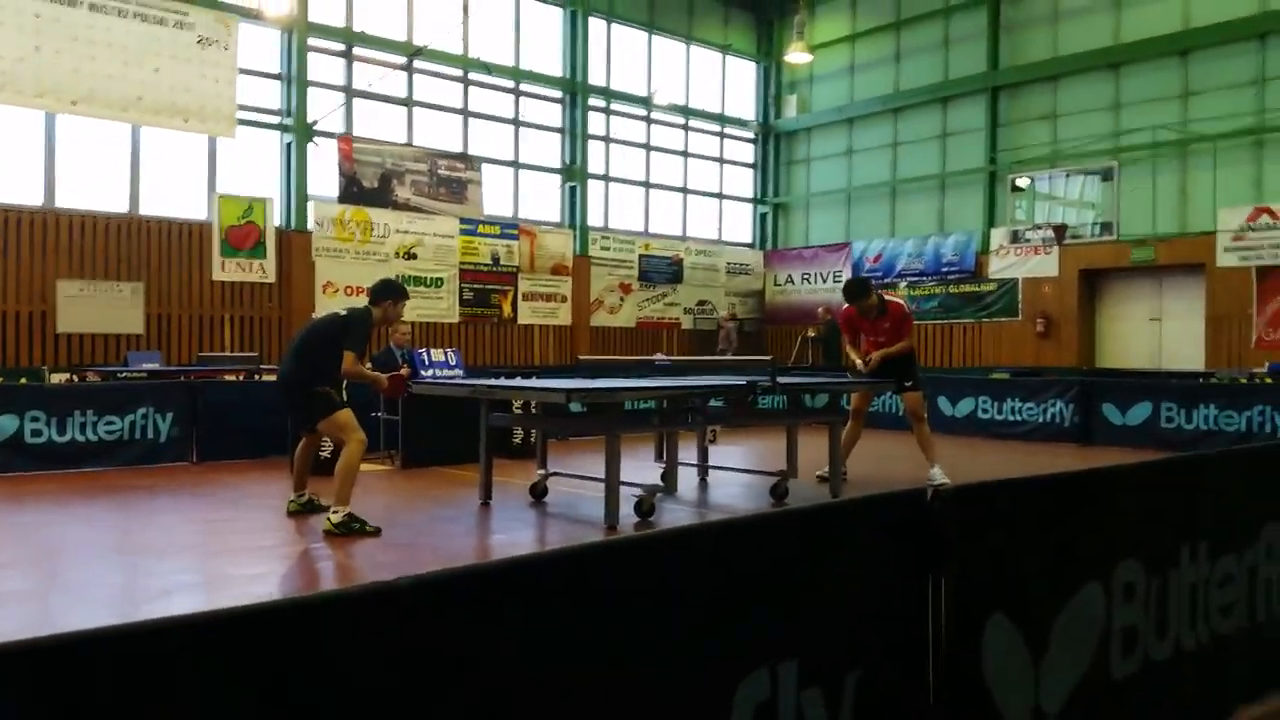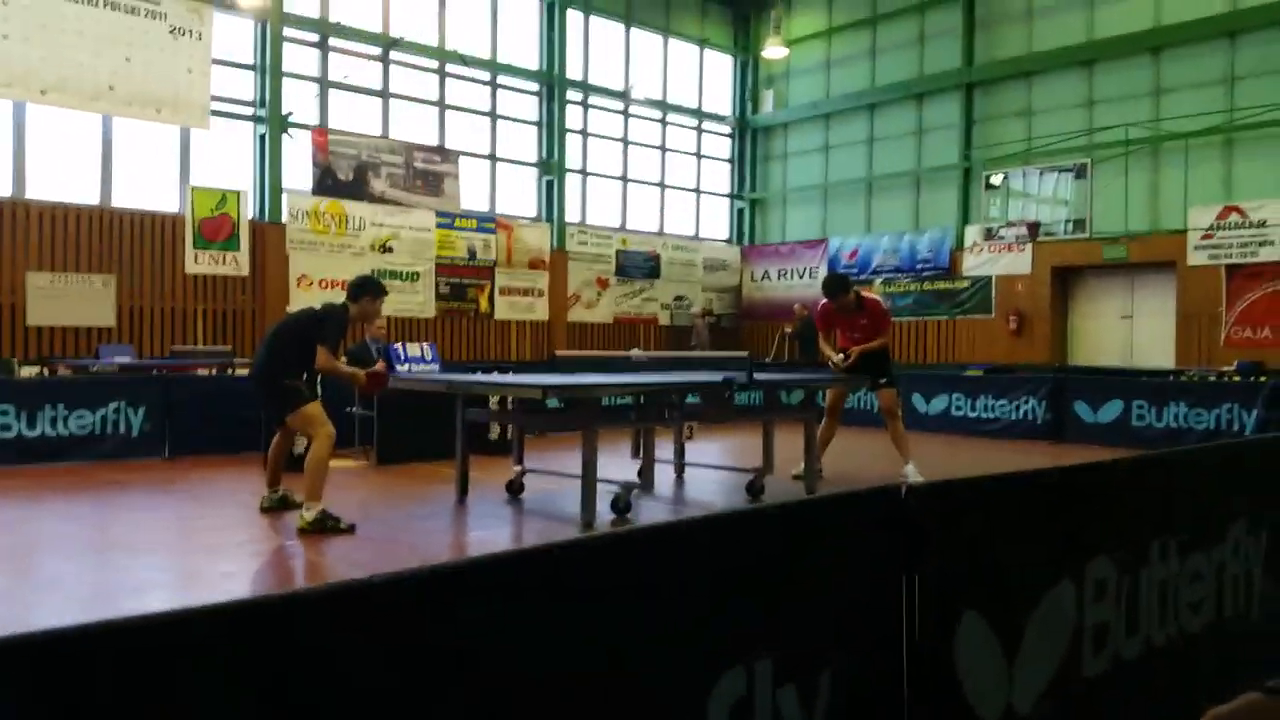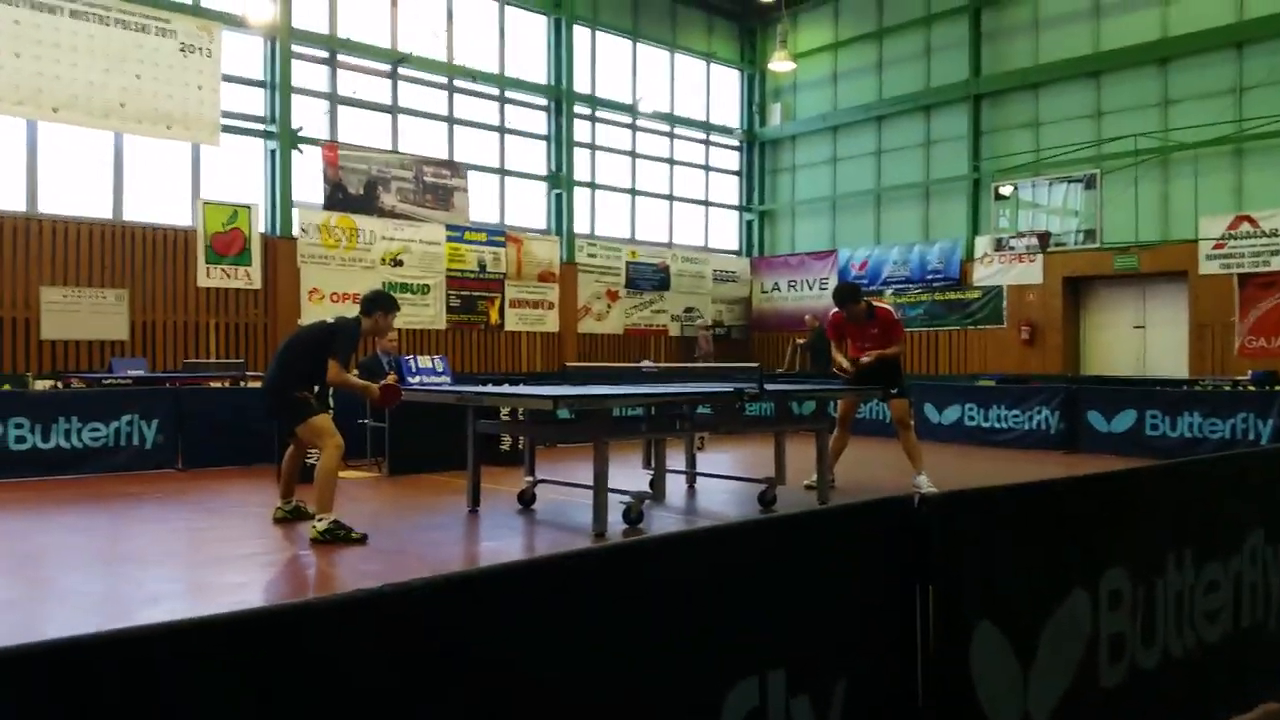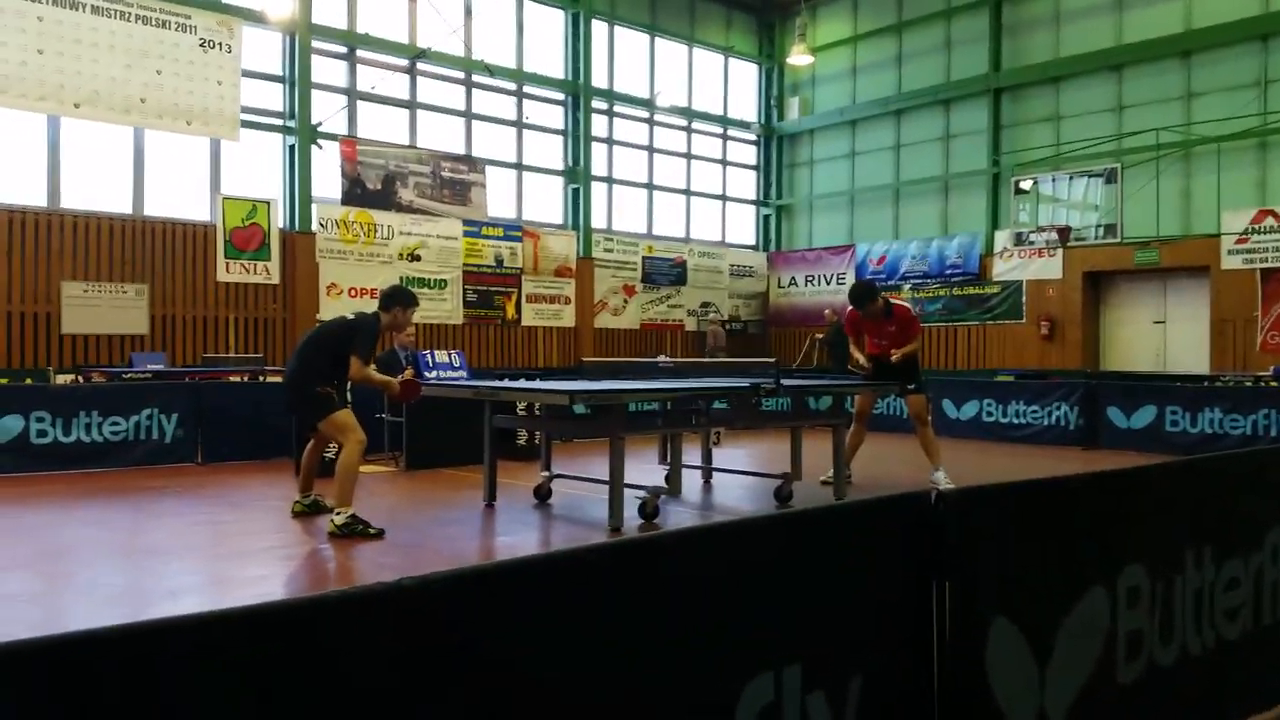
dt=0.2s
person 1, frame 1
left shoulder: (355, 317)
right shoulder: (362, 321)
right elbow: (348, 369)
left wrist: (374, 378)
right wrist: (375, 378)
left hip: (293, 377)
right hip: (307, 382)
left knee: (313, 436)
right knee: (355, 439)
left ankle: (299, 499)
right ankle: (339, 516)
person 1, frame 2
left shoulder: (331, 312)
right shoulder: (337, 317)
left elbow: (317, 360)
right elbow: (323, 363)
left wrist: (351, 374)
right wrist: (352, 373)
left hip: (268, 371)
right hip: (278, 375)
left knee: (287, 431)
right knee: (324, 434)
left ankle: (273, 496)
right ankle: (312, 513)
person 1, frame 3
left shoulder: (344, 326)
right shoulder: (349, 331)
left elbow: (331, 374)
right elbow: (334, 377)
left wrist: (365, 387)
right wrist: (364, 387)
left hip: (281, 384)
right hip: (289, 387)
left knee: (301, 442)
right knee: (332, 445)
left ankle: (286, 506)
right ankle: (324, 524)
person 1, frame 4
left shoulder: (364, 322)
right shoulder: (369, 326)
left elbow: (355, 369)
right elbow: (356, 373)
left wrist: (385, 382)
right wrist: (386, 382)
left hip: (301, 379)
right hip: (310, 383)
left knee: (321, 438)
right knee: (354, 440)
left ankle: (305, 500)
right ankle: (342, 518)
person 2, frame 1
left shoulder: (898, 307)
right shoulder: (848, 313)
left elbow: (908, 343)
right elbow: (849, 344)
left wrist: (883, 353)
right wrist: (857, 361)
left hip: (900, 359)
right hip: (871, 361)
left knee: (917, 414)
right knee: (856, 412)
left ankle: (934, 469)
person 2, frame 2
left shoulder: (874, 303)
right shoulder: (825, 308)
left elbow: (886, 338)
right elbow: (823, 340)
left wrist: (861, 349)
right wrist: (833, 356)
left hip: (875, 356)
right hip: (846, 356)
left knee: (890, 411)
right knee: (831, 409)
left ankle: (908, 466)
person 2, frame 3
left shoulder: (886, 313)
right shoulder: (836, 317)
left elbow: (899, 347)
right elbow: (835, 348)
left wrist: (878, 354)
right wrist: (843, 361)
left hip: (887, 366)
right hip: (857, 367)
left knee: (903, 422)
right knee: (842, 420)
left ankle: (920, 476)
person 2, frame 4
left shoulder: (903, 310)
right shoulder: (853, 314)
left elbow: (916, 343)
right elbow: (853, 344)
left wrist: (901, 353)
right wrist: (860, 357)
left hip: (904, 363)
right hip: (875, 362)
left knee: (920, 417)
right knee: (860, 415)
left ankle: (938, 472)
